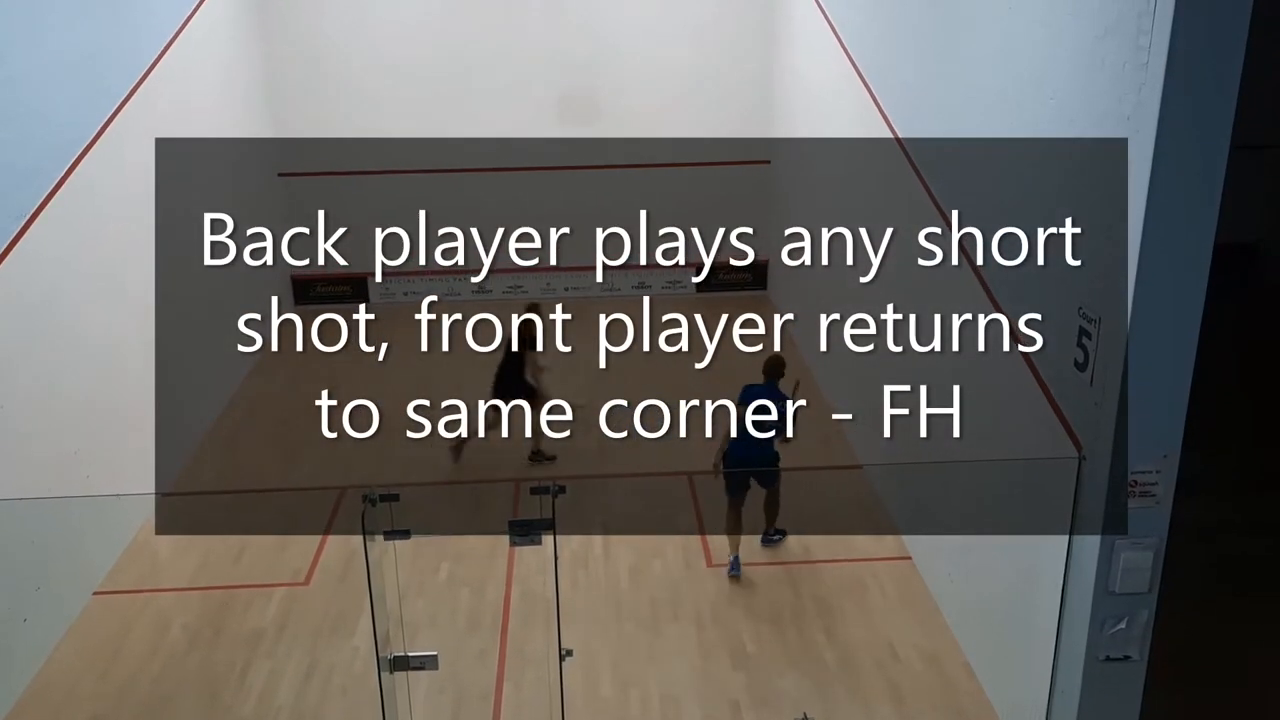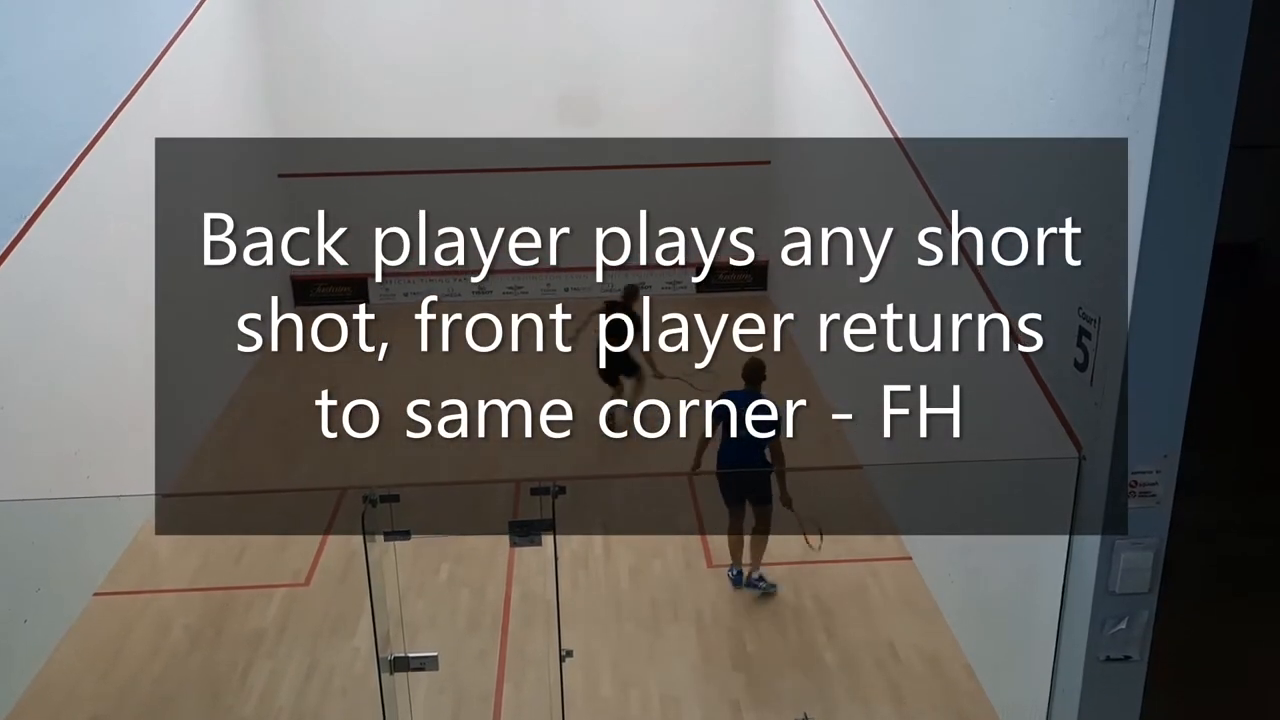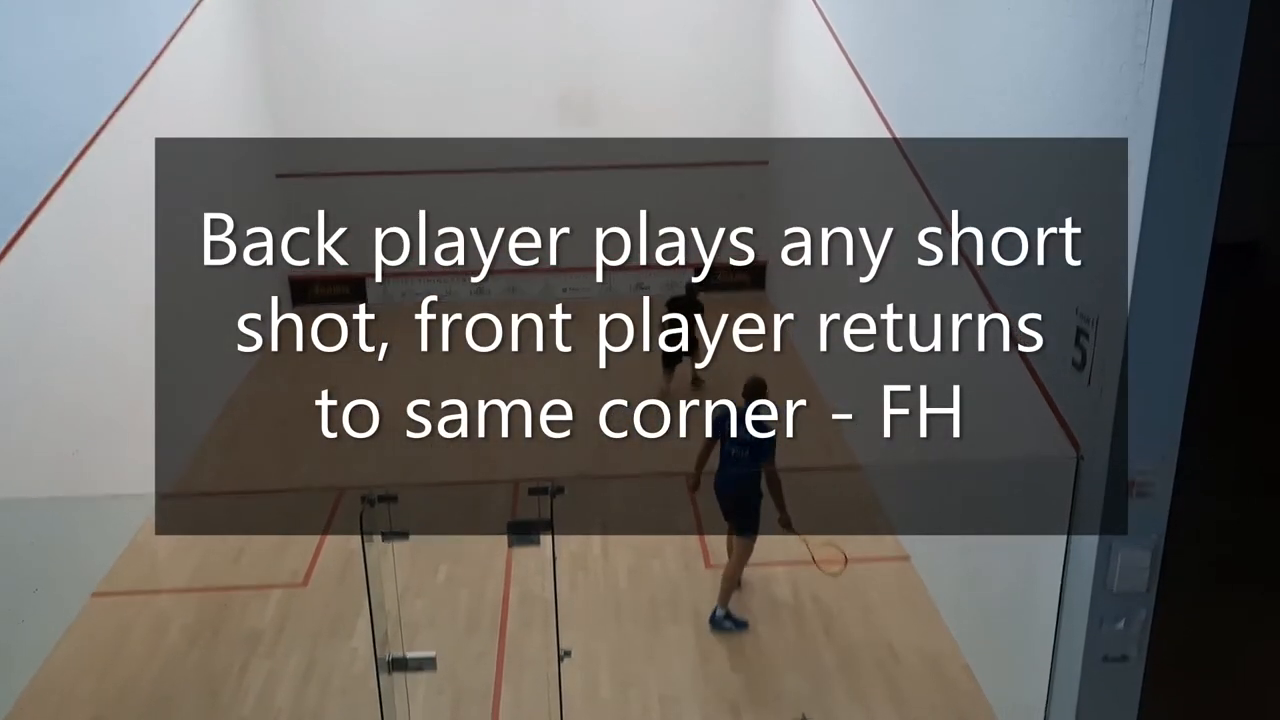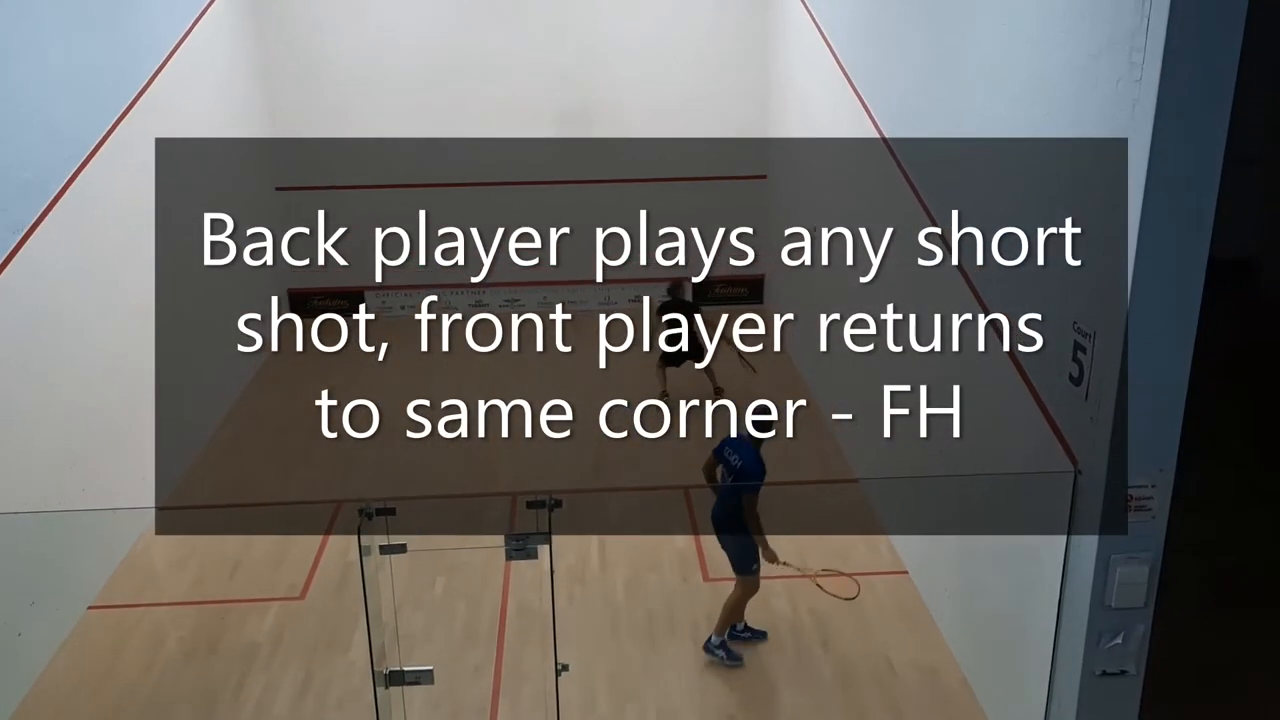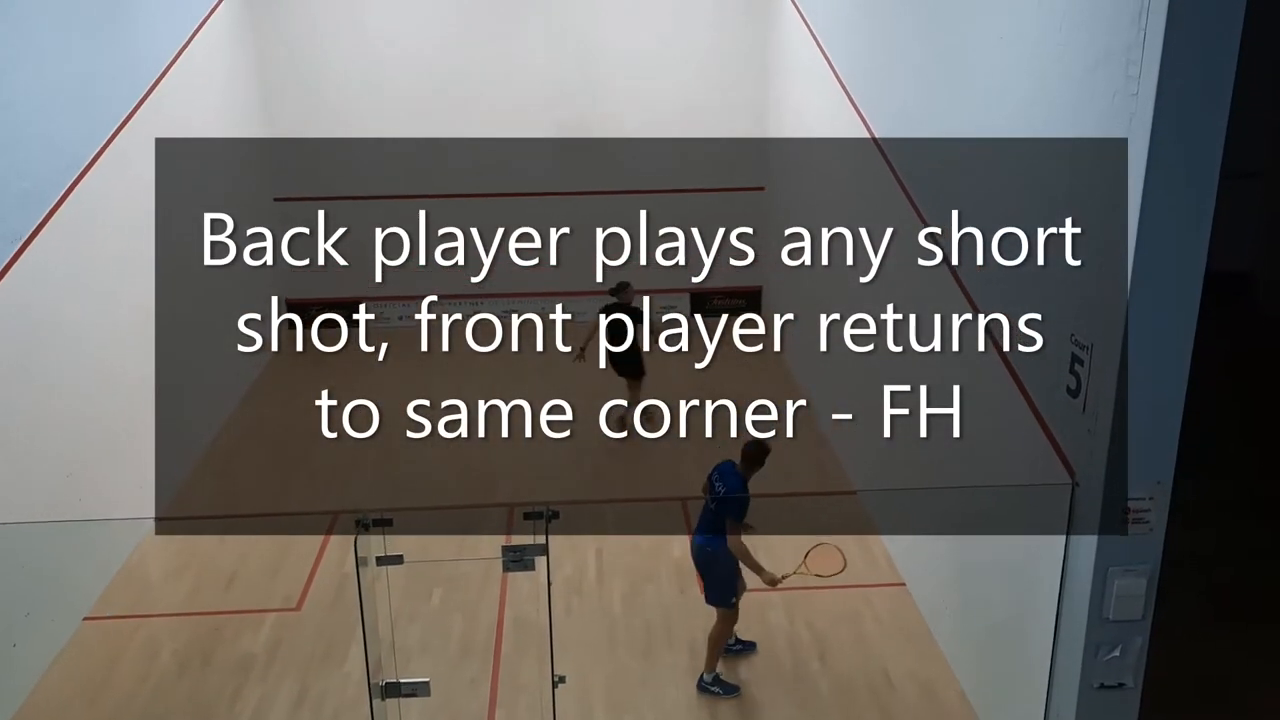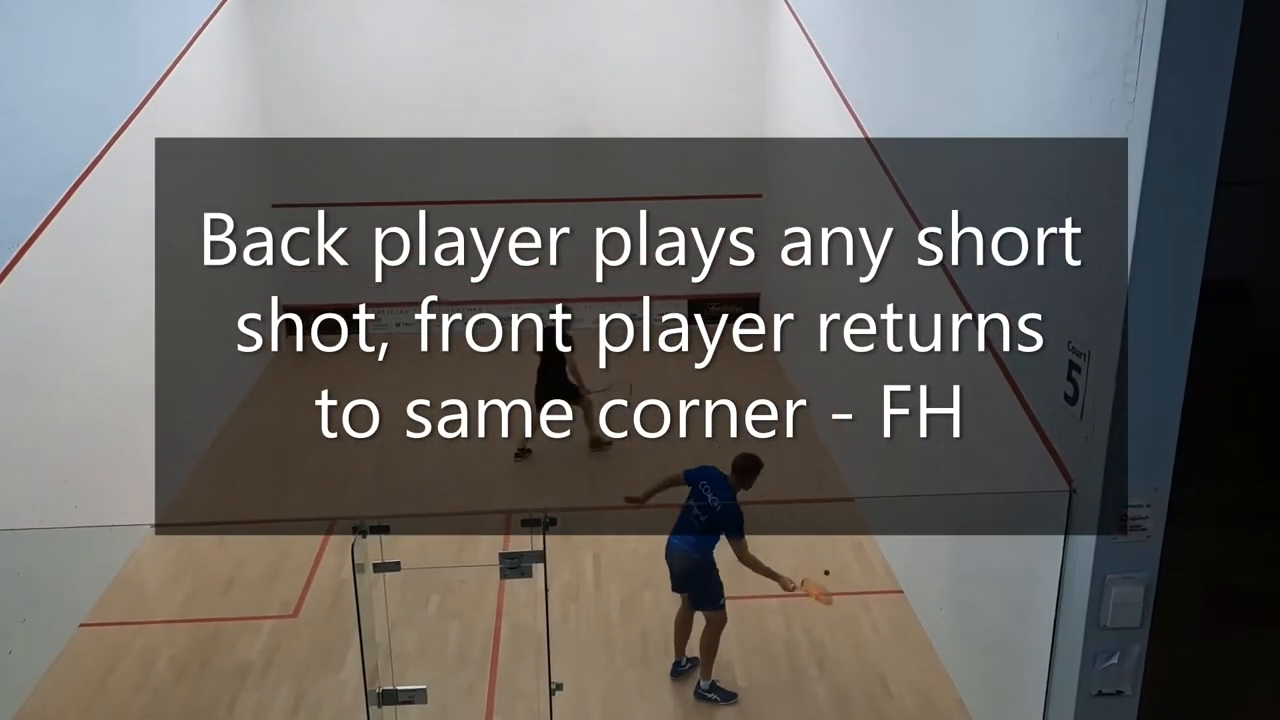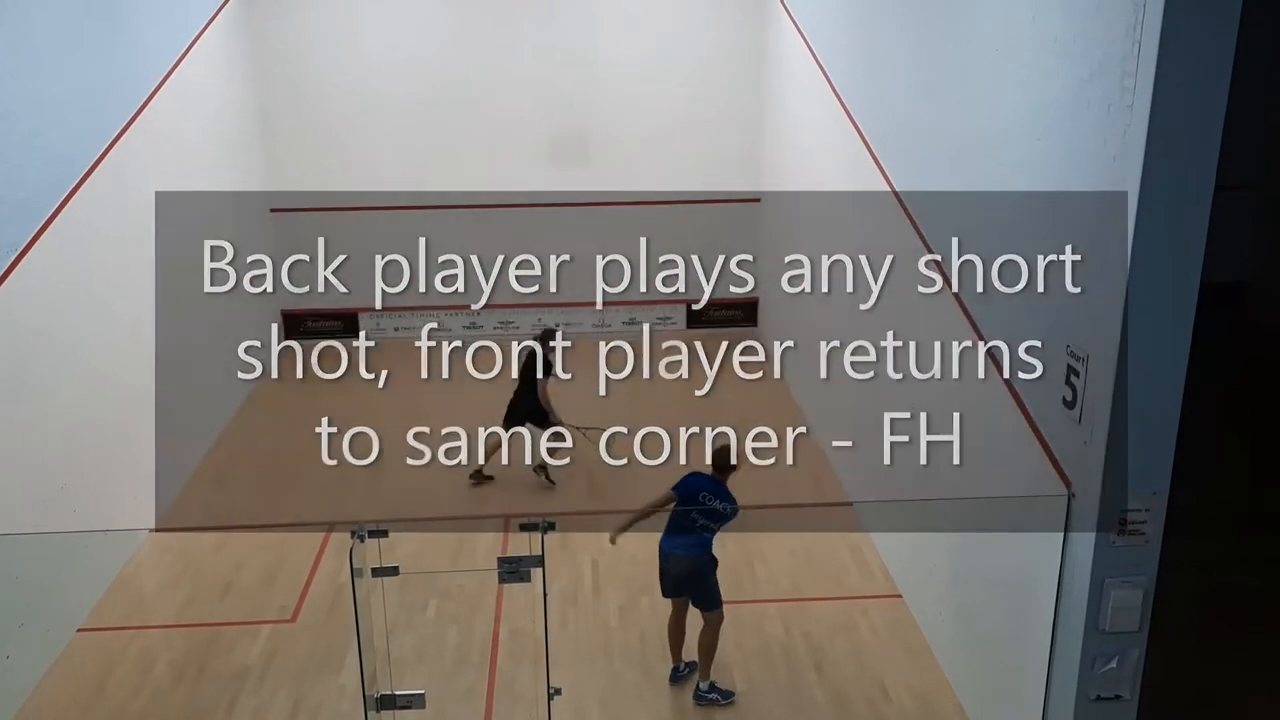
dt=0.4s
person 1, frame 1
left shoulder: (750, 392)
right shoulder: (785, 403)
left elbow: (736, 421)
right elbow: (785, 435)
left wrist: (720, 454)
left hip: (736, 457)
right hip: (764, 459)
left knee: (734, 506)
right knee: (773, 490)
left ankle: (735, 560)
right ankle: (770, 533)
person 1, frame 2
left shoulder: (726, 401)
left elbow: (708, 433)
right elbow: (776, 452)
left wrist: (697, 459)
right wrist: (783, 489)
left hip: (726, 469)
right hip: (755, 471)
left knee: (735, 518)
right knee: (763, 518)
left ankle: (736, 570)
right ankle: (754, 574)
person 1, frame 3
left shoulder: (724, 417)
right shoulder: (764, 433)
left elbow: (705, 450)
right elbow: (770, 477)
left wrist: (696, 476)
right wrist: (783, 513)
left hip: (722, 486)
right hip: (745, 493)
left knee: (735, 532)
right knee: (742, 551)
left ankle: (732, 577)
right ankle: (720, 613)
person 1, frame 4
left shoulder: (730, 442)
right shoulder: (755, 465)
left elbow: (707, 468)
right elbow: (750, 511)
right wrist: (765, 546)
left hip: (721, 517)
right hip: (733, 525)
left knee: (748, 574)
right knee: (748, 585)
left ankle: (737, 626)
right ankle: (716, 641)
person 1, frame 5
left shoulder: (724, 467)
right shoulder: (738, 495)
left elbow: (706, 491)
right elbow: (734, 543)
right wrist: (762, 573)
left hip: (705, 543)
right hip: (712, 552)
left knee: (737, 589)
right knee: (727, 615)
left ankle: (729, 642)
right ankle: (708, 679)
person 1, frame 6
left shoulder: (707, 474)
right shoulder: (731, 510)
left elbow: (670, 481)
right elbow: (743, 556)
left wrist: (644, 498)
right wrist: (779, 578)
left hip: (674, 547)
right hip: (694, 558)
left knee: (688, 603)
right knee: (717, 620)
left ankle: (679, 662)
right ankle: (705, 686)
person 1, frame 7
left shoulder: (693, 482)
right shoulder: (731, 506)
left elbow: (657, 505)
left wrist: (623, 527)
left hip: (669, 553)
right hip: (697, 563)
left knee: (678, 610)
right knee: (713, 620)
left ankle: (678, 668)
right ankle: (704, 688)
